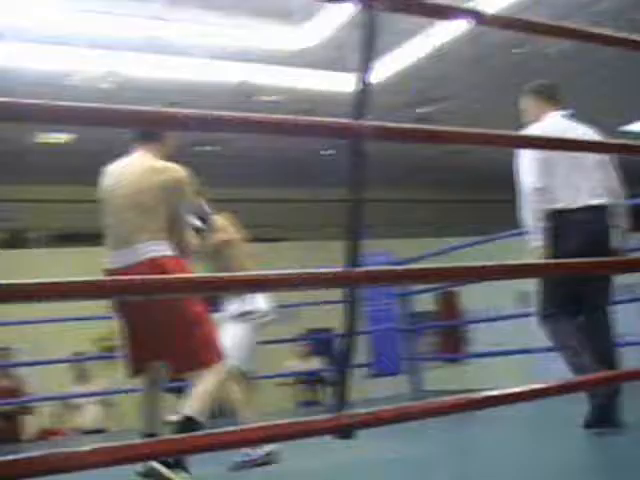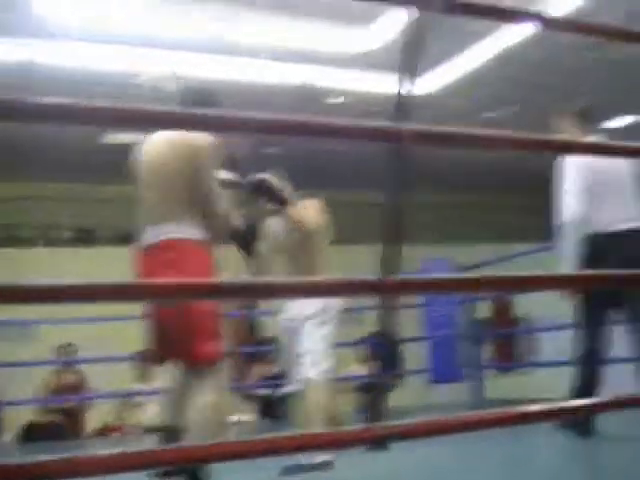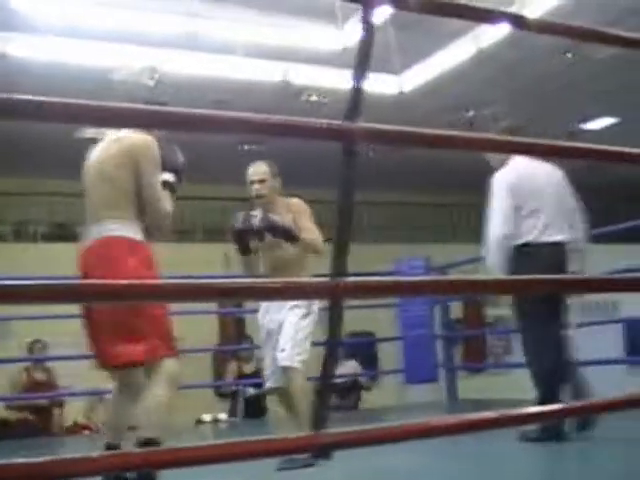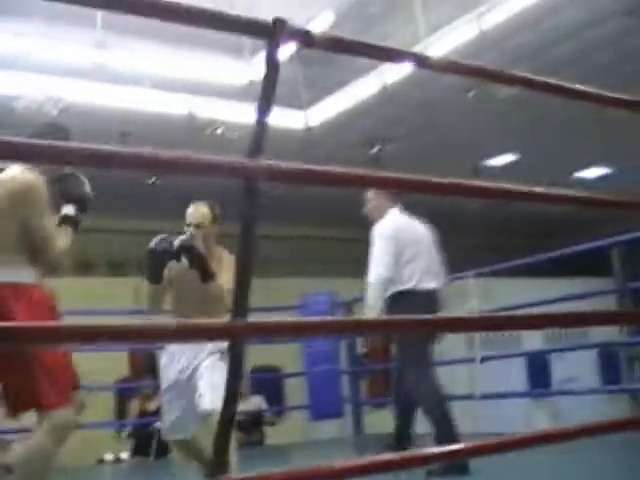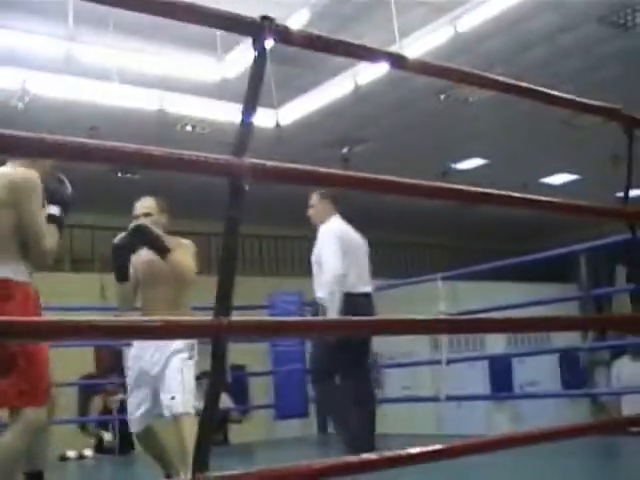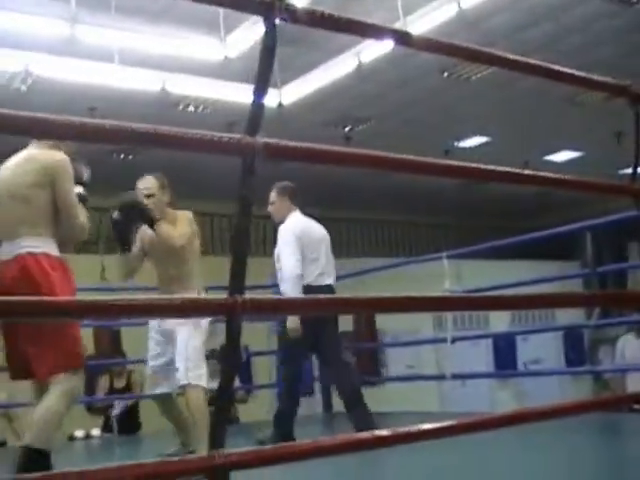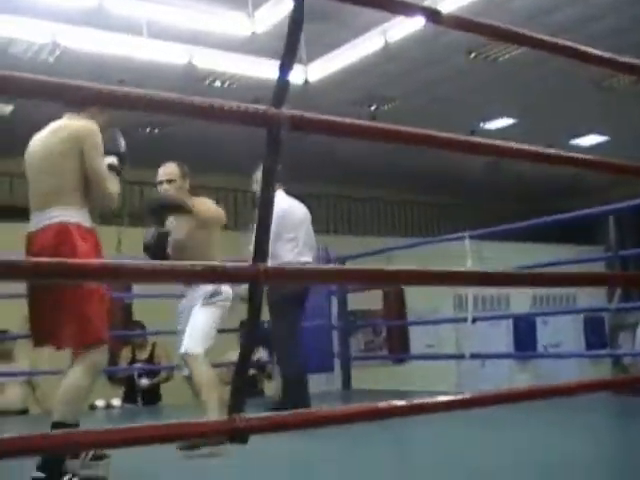
dt=0.4s
person 1, frame 1
left shoulder: (108, 175)
right shoulder: (173, 175)
right elbow: (181, 242)
right wrist: (194, 219)
left hip: (121, 276)
right hip: (159, 271)
left knee: (152, 371)
right knee: (211, 368)
person 1, frame 2
left shoulder: (147, 146)
right shoulder: (199, 144)
right elbow: (219, 218)
right wrist: (221, 176)
left hip: (153, 254)
right hip: (182, 256)
left knee: (191, 361)
right knee: (209, 374)
left ankle: (171, 448)
person 1, frame 3
left shoulder: (98, 151)
right shoulder: (143, 143)
right elbow: (159, 218)
left wrist: (158, 177)
right wrist: (168, 176)
left hip: (95, 256)
right hip: (122, 255)
left knee: (129, 377)
right knee: (163, 369)
person 1, frame 4
right shoulder: (28, 183)
left elbow: (45, 260)
right elbow: (49, 258)
left wrist: (68, 213)
right wrist: (70, 210)
left knee: (65, 404)
right knee: (60, 419)
person 1, frame 5
right shoulder: (26, 178)
right elbow: (44, 253)
left wrist: (47, 211)
right wrist: (55, 209)
left knee: (38, 407)
right knee: (32, 414)
person 1, frame 6
right shoulder: (57, 161)
right elbow: (76, 232)
right wrist: (78, 190)
right hip: (39, 269)
left knee: (47, 382)
right knee: (67, 381)
left ankle: (40, 470)
person 1, frame 7
left shoulder: (40, 138)
right shoulder: (85, 130)
right elbow: (107, 199)
right wrist: (111, 162)
left hip: (42, 241)
right hip: (68, 240)
left knee: (82, 350)
right knee: (93, 355)
person 2, frame 1
left shoulder: (535, 135)
right shoulder: (592, 135)
left elbow: (533, 189)
right elbow: (616, 190)
left wrist: (539, 240)
right wrist: (617, 234)
left hip: (565, 227)
right hip: (599, 223)
left knee: (557, 313)
right knee: (596, 314)
left ankle: (599, 384)
right ankle: (607, 406)
person 2, frame 2
left shoulder: (575, 161)
left elbow: (574, 215)
left wrist: (573, 265)
left hip: (601, 248)
left knee: (592, 334)
left ankle: (582, 414)
person 2, frame 3
left shoulder: (506, 176)
right shoulder: (554, 172)
left elbow: (501, 231)
right elbow: (578, 220)
left wrist: (496, 276)
right wrist: (577, 258)
left hip: (528, 258)
right hip: (557, 255)
left knee: (535, 339)
right knee: (553, 335)
left ankle: (552, 421)
right ankle: (577, 399)
person 2, frame 4
left shoulder: (384, 227)
right shoulder: (423, 227)
left elbow: (379, 275)
right elbow: (439, 271)
left wrist: (372, 315)
right wrist: (434, 313)
left hip: (405, 305)
right hip: (428, 302)
left knee: (419, 378)
right knee: (405, 374)
left ankle: (451, 449)
right ankle: (401, 442)
person 2, frame 5
left shoulder: (329, 230)
right shoulder: (355, 235)
left elbow: (334, 272)
left wrist: (331, 314)
left hip: (344, 307)
right hip: (363, 306)
left knee: (322, 376)
right knee: (359, 379)
left ankle: (352, 439)
right ankle: (365, 446)
person 2, frame 6
left shoulder: (288, 229)
right shoulder: (317, 228)
left elbow: (291, 272)
left wrist: (292, 312)
right hip: (326, 296)
left knee: (291, 366)
right knee: (336, 365)
left ankle: (283, 433)
right ankle: (363, 423)
person 2, frame 7
left shoulder: (271, 207)
right shoulder: (300, 208)
right elbow: (311, 246)
left knee: (286, 342)
right knee: (285, 340)
left ankle: (299, 403)
right ankle: (288, 399)
person 3, frame 1
left shoulder: (217, 223)
right shoulder: (204, 228)
left hip: (247, 302)
right hip: (237, 302)
left knee: (226, 373)
right knee: (238, 374)
left ankle: (260, 446)
person 3, frame 2
left shoulder: (312, 207)
right shoulder: (270, 225)
left elbow: (313, 227)
right elbow: (262, 270)
left wrist: (281, 201)
right wrist: (249, 244)
left hip: (319, 300)
right hip: (295, 301)
left knee: (313, 372)
right knee: (302, 377)
left ankle: (319, 450)
person 3, frame 3
left shoulder: (296, 207)
right shoulder: (253, 220)
left elbow: (317, 246)
right elbow: (252, 272)
left wrist: (288, 232)
right wrist: (245, 247)
left hip: (298, 297)
right hip: (270, 301)
left knee: (290, 363)
right knee: (276, 380)
person 3, frame 4
left shoulder: (225, 260)
right shoulder: (172, 254)
left elbow: (223, 303)
right elbow: (154, 306)
left wrist: (203, 268)
right wrist: (154, 272)
left hip: (210, 346)
right hip: (176, 348)
left knee: (211, 409)
right knee: (175, 432)
person 3, frame 5
left shoulder: (182, 246)
right shoulder: (137, 256)
left elbow: (189, 276)
right elbow: (125, 305)
left wrist: (159, 245)
right wrist: (120, 268)
left hip: (177, 339)
right hip: (143, 342)
left knee: (180, 407)
right knee: (139, 423)
person 3, frame 6
left shoulder: (184, 219)
right shoulder: (142, 230)
left elbow: (177, 243)
right elbow: (128, 272)
left wrist: (151, 219)
right wrist: (121, 234)
left knee: (190, 380)
right knee: (159, 387)
left ankle: (203, 451)
right ankle: (188, 443)
person 3, frame 7
left shoulder: (199, 206)
right shoulder: (167, 221)
left elbow: (219, 218)
left wrist: (180, 206)
right wrist: (156, 251)
left hip: (212, 289)
right hip: (191, 294)
left knee: (192, 353)
right knee: (191, 369)
right ankle: (216, 420)
